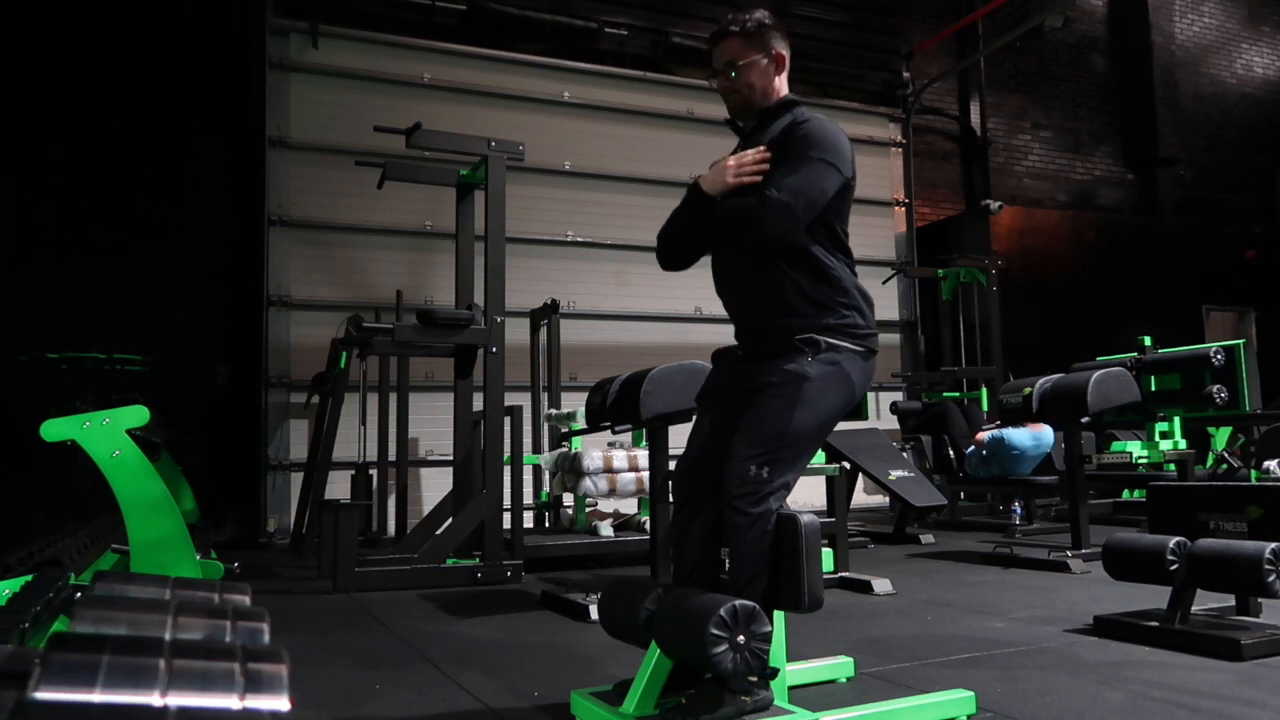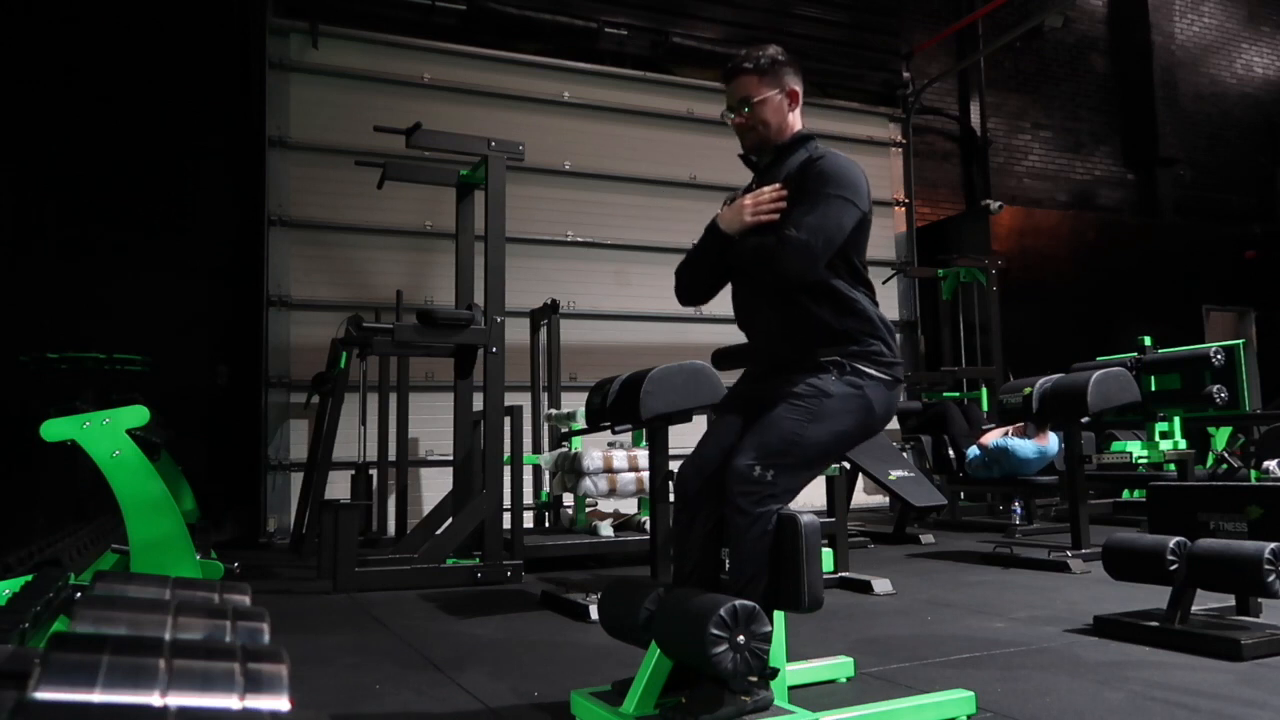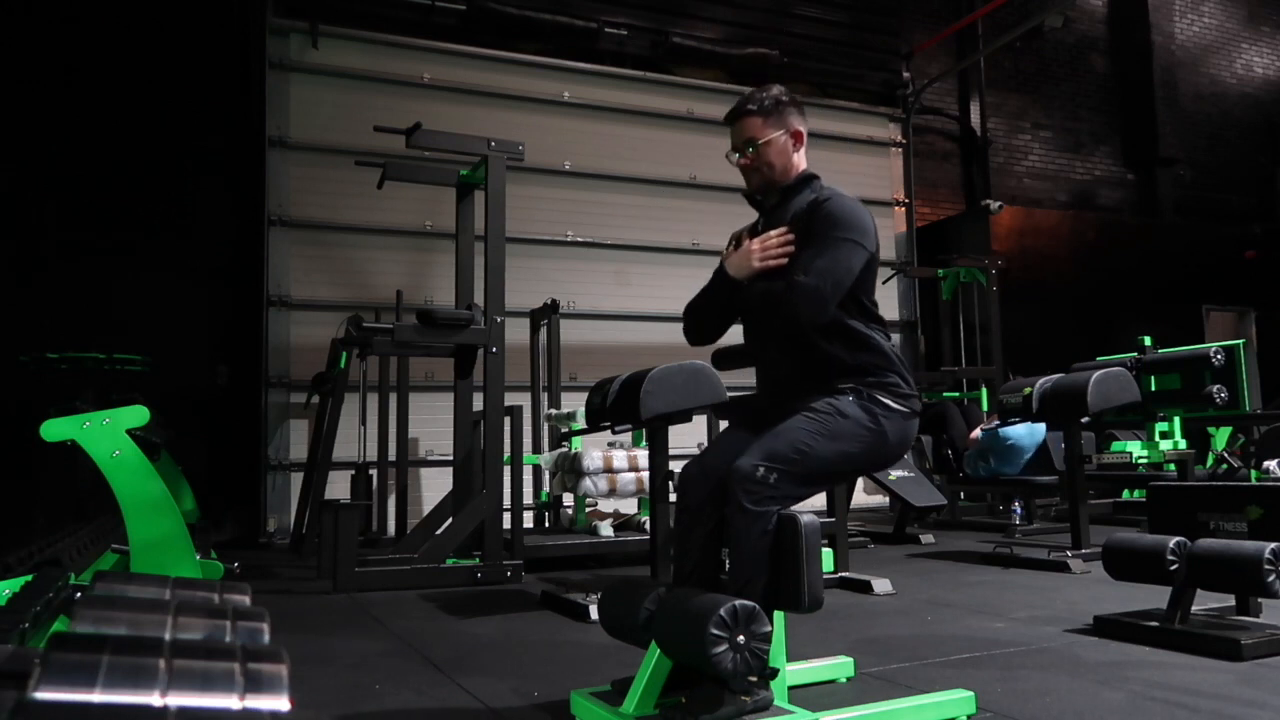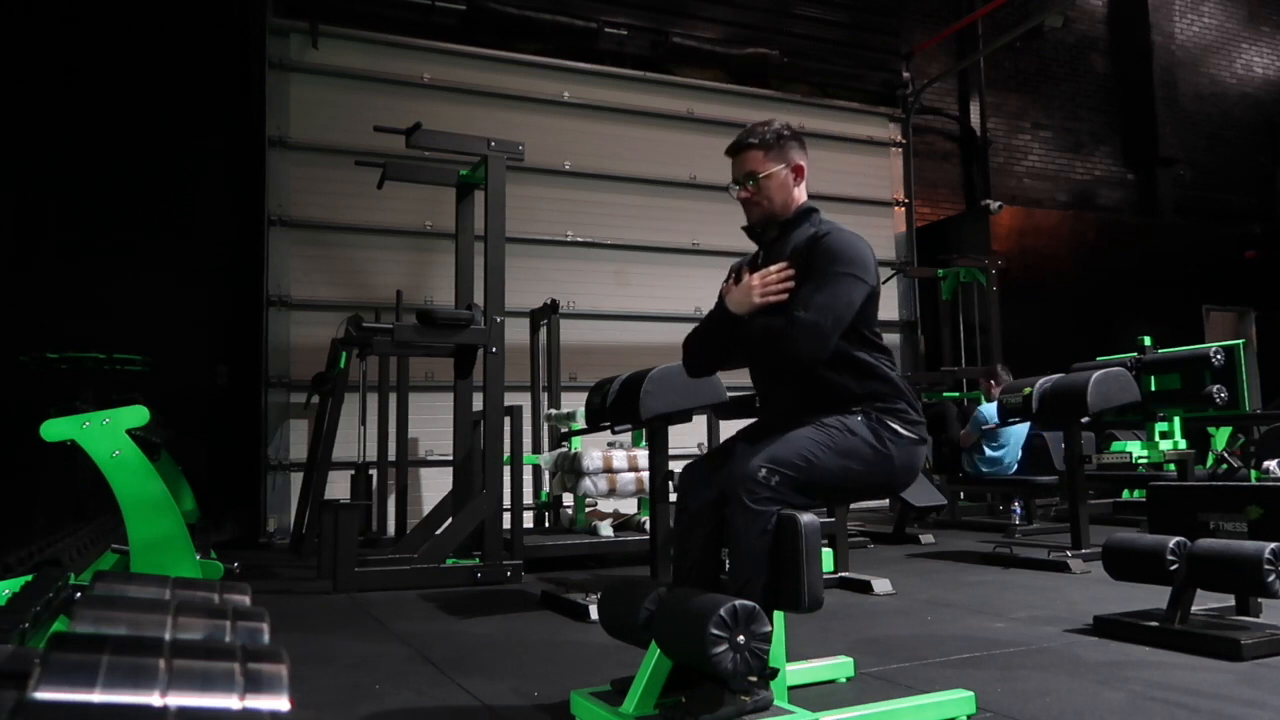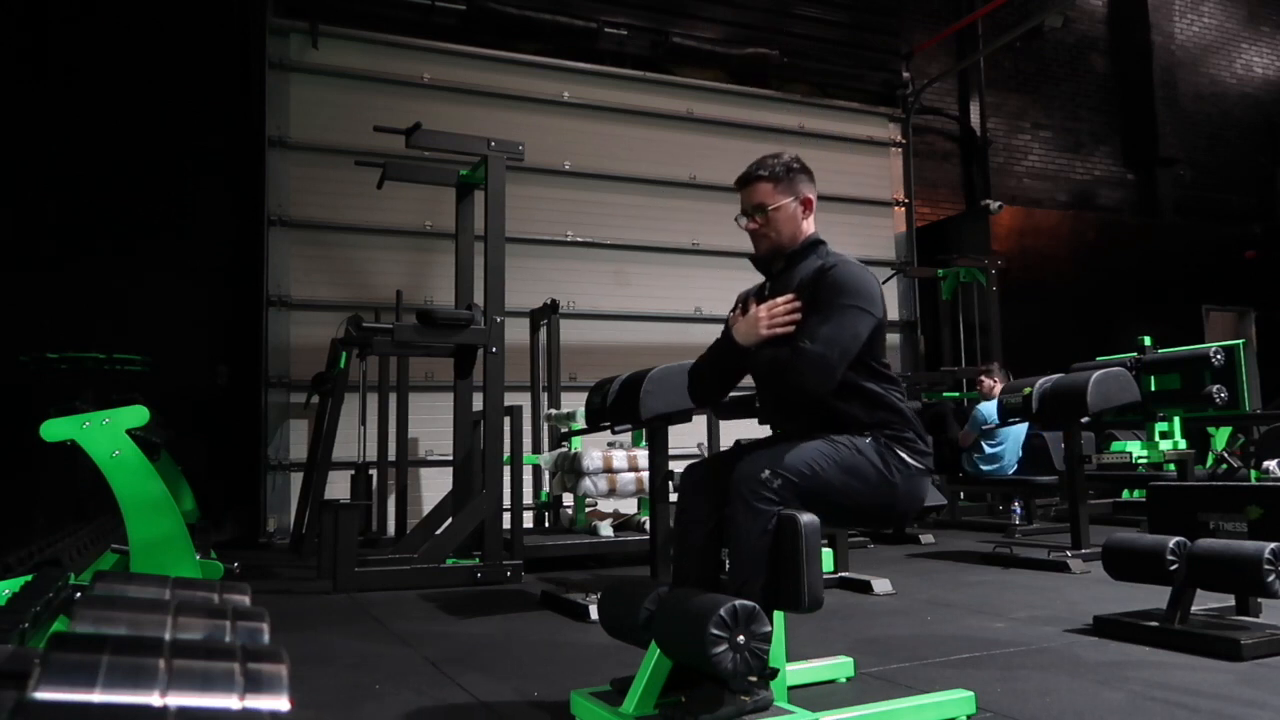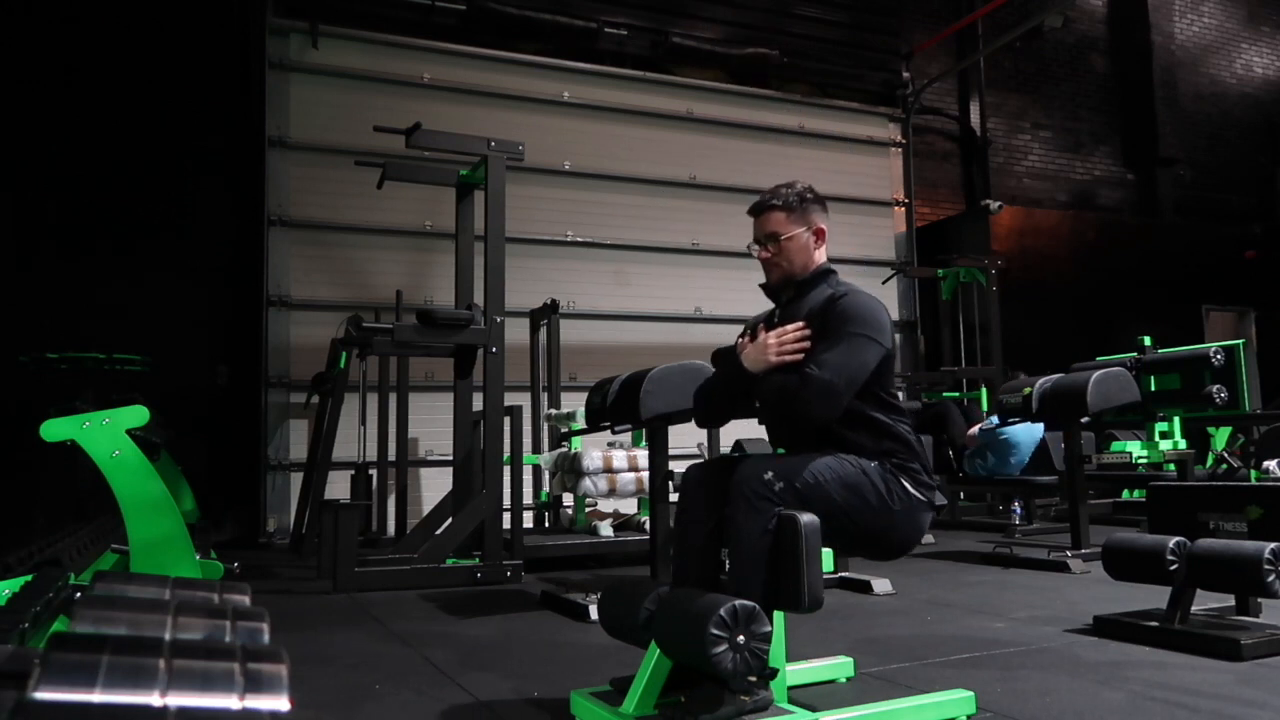
dt=0.4s
person 1, frame 1
left shoulder: (814, 138)
right shoulder: (735, 157)
left elbow: (774, 219)
right elbow: (672, 252)
left wrist: (717, 203)
right wrist: (707, 192)
left hip: (824, 347)
right hip: (758, 348)
left knee: (749, 482)
right knee: (696, 479)
person 1, frame 2
left shoulder: (831, 174)
right shoulder: (749, 192)
left elbow: (794, 260)
right elbow: (690, 287)
left wrist: (737, 241)
right wrist: (725, 231)
left hip: (850, 372)
right hip: (778, 371)
left knee: (751, 478)
right knee: (698, 480)
person 1, frame 3
left shoulder: (837, 214)
right shoulder: (752, 234)
left elbow: (803, 304)
right elbow: (698, 328)
left wrist: (745, 286)
right wrist: (733, 274)
left hip: (867, 403)
right hip: (793, 399)
left knee: (753, 477)
right knee: (700, 482)
person 1, frame 4
left shoulder: (838, 250)
right shoulder: (751, 266)
left elbow: (801, 339)
right elbow: (696, 359)
left wrist: (739, 326)
right wrist: (730, 308)
left hip: (877, 429)
right hip: (805, 429)
left knee: (757, 478)
right knee: (700, 485)
person 1, frame 5
left shoulder: (841, 277)
left elbow: (812, 370)
right elbow: (704, 385)
left wrist: (755, 343)
right wrist: (737, 341)
left hip: (886, 454)
left knee: (761, 478)
right knee: (702, 482)
person 1, frame 6
left shoulder: (852, 309)
right shoulder: (778, 300)
left elbow: (818, 397)
right elbow: (709, 402)
left wrist: (761, 373)
right wrist: (744, 366)
left hip: (891, 485)
left knee: (761, 482)
right knee: (704, 482)
